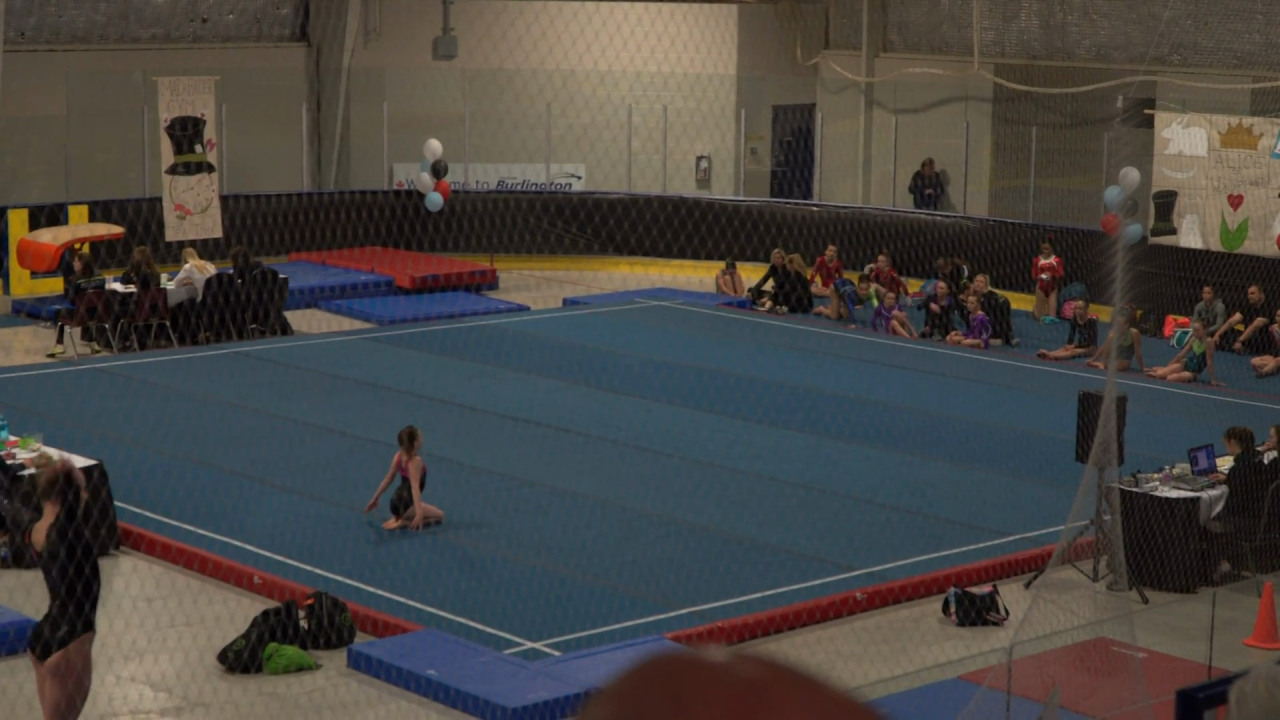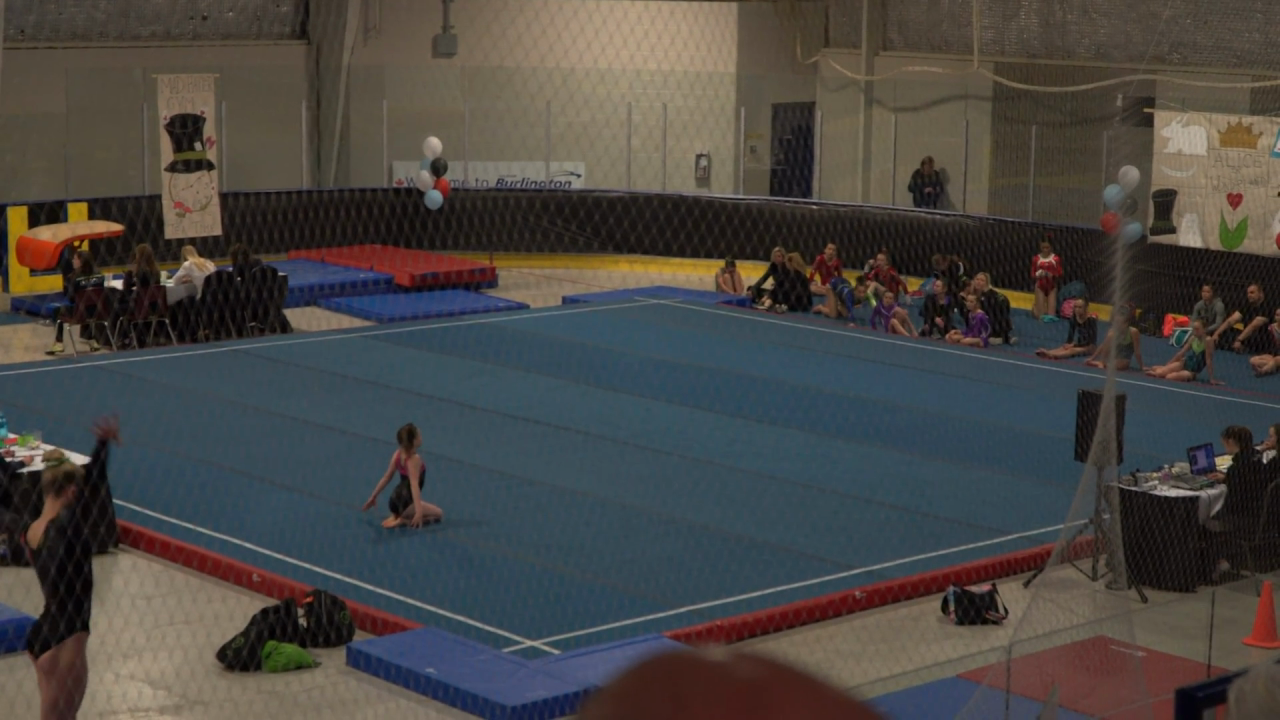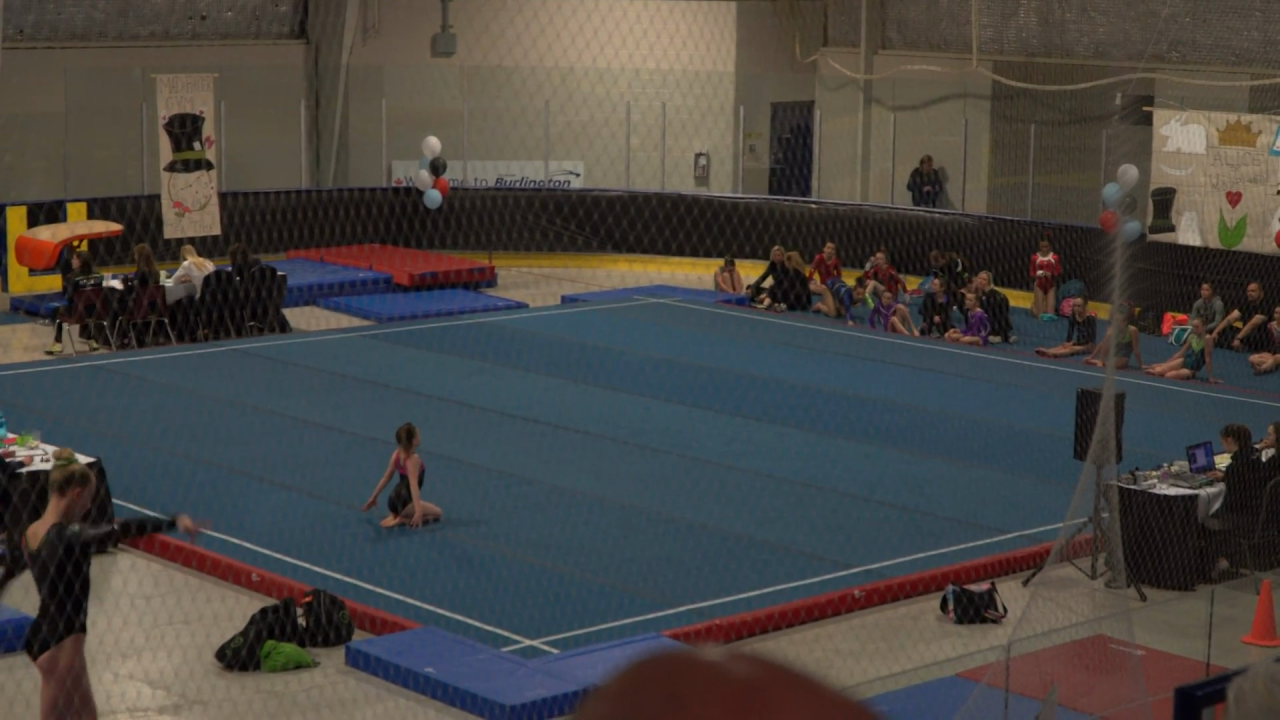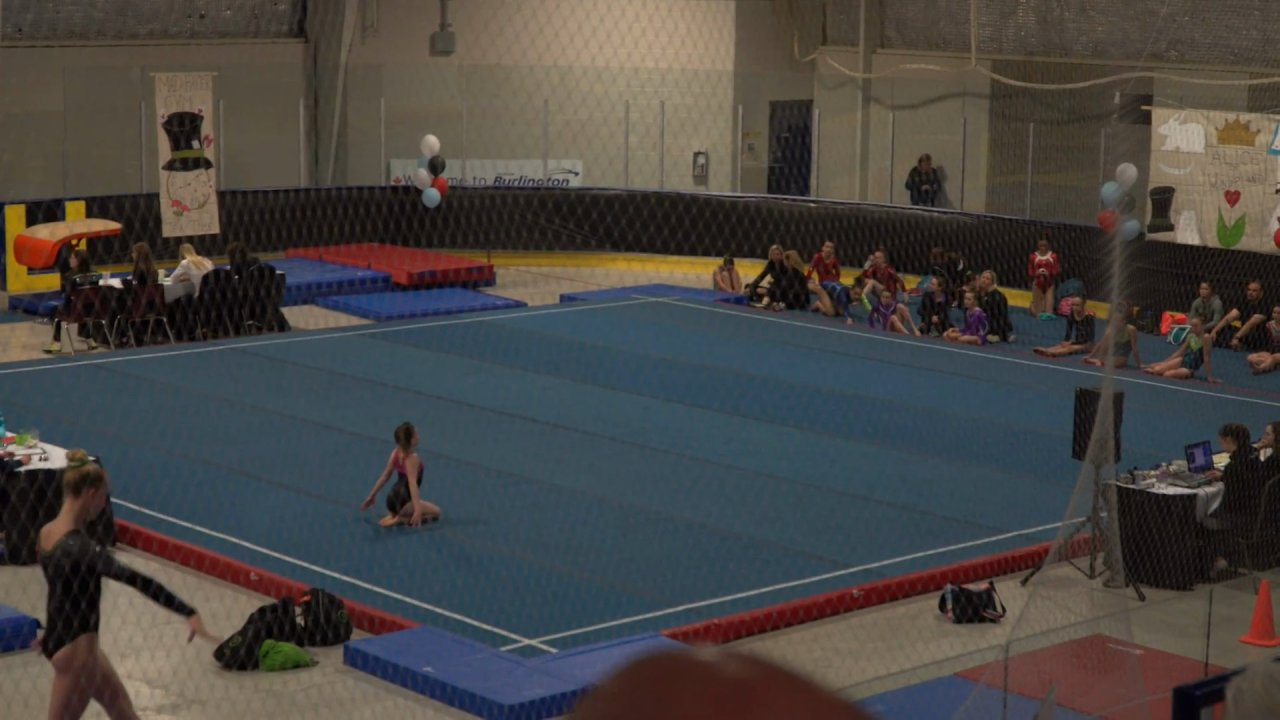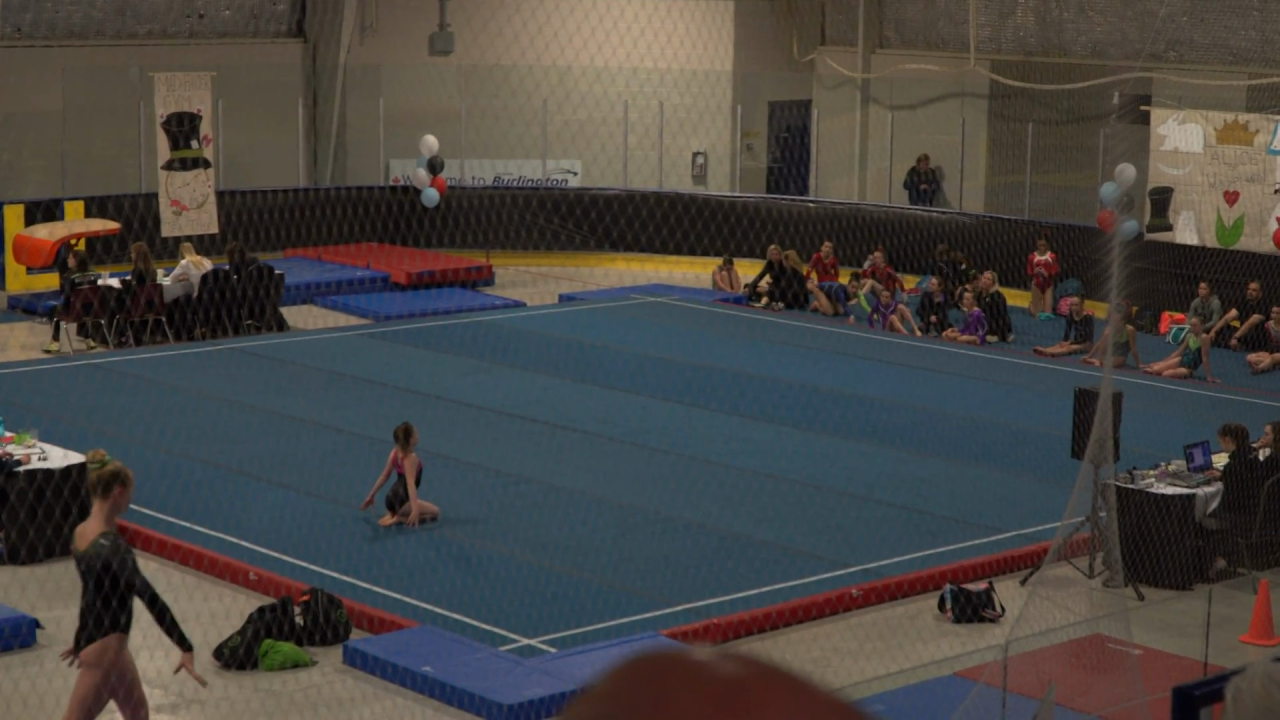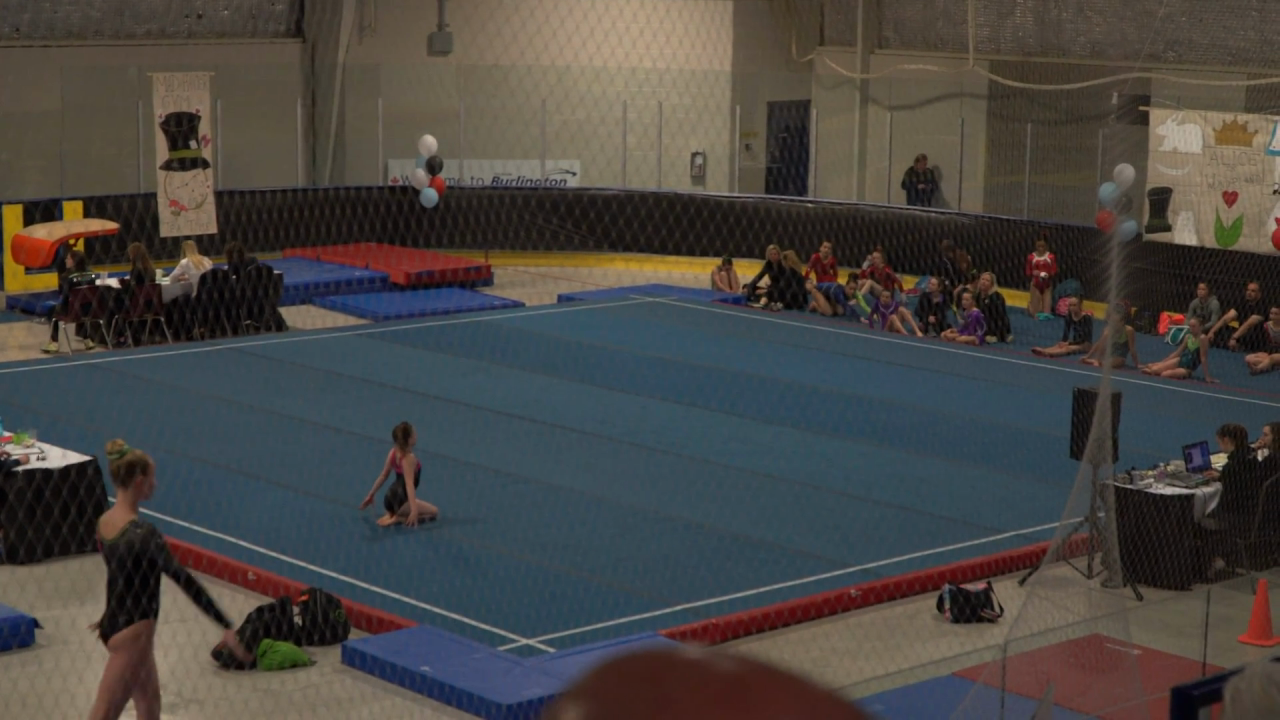
dt=0.2s
person 1, frame 1
left shoulder: (39, 531)
right shoulder: (60, 534)
right elbow: (72, 495)
right wrist: (67, 473)
left hip: (44, 641)
right hip: (69, 647)
person 1, frame 2
left shoulder: (32, 531)
right shoulder: (63, 527)
right elbow: (89, 482)
right wrist: (103, 442)
left hip: (45, 638)
right hip: (66, 646)
person 1, frame 3
left shoulder: (33, 532)
right shoulder: (66, 536)
right elbow: (119, 531)
right wrist: (174, 521)
left hip: (42, 636)
right hip: (61, 645)
person 1, frame 4
left shoulder: (48, 533)
right shoulder: (78, 545)
right elbow: (134, 579)
right wrist: (189, 613)
left hip: (62, 636)
right hip: (75, 646)
person 1, frame 5
left shoulder: (82, 533)
right shoulder: (111, 546)
right elbow: (149, 597)
right wrist: (186, 649)
left hip: (94, 637)
right hip: (105, 647)
person 1, frame 6
left shoulder: (107, 521)
right shoulder: (142, 533)
right elbow: (184, 579)
right wrist: (225, 626)
left hip: (117, 623)
right hip: (133, 632)
